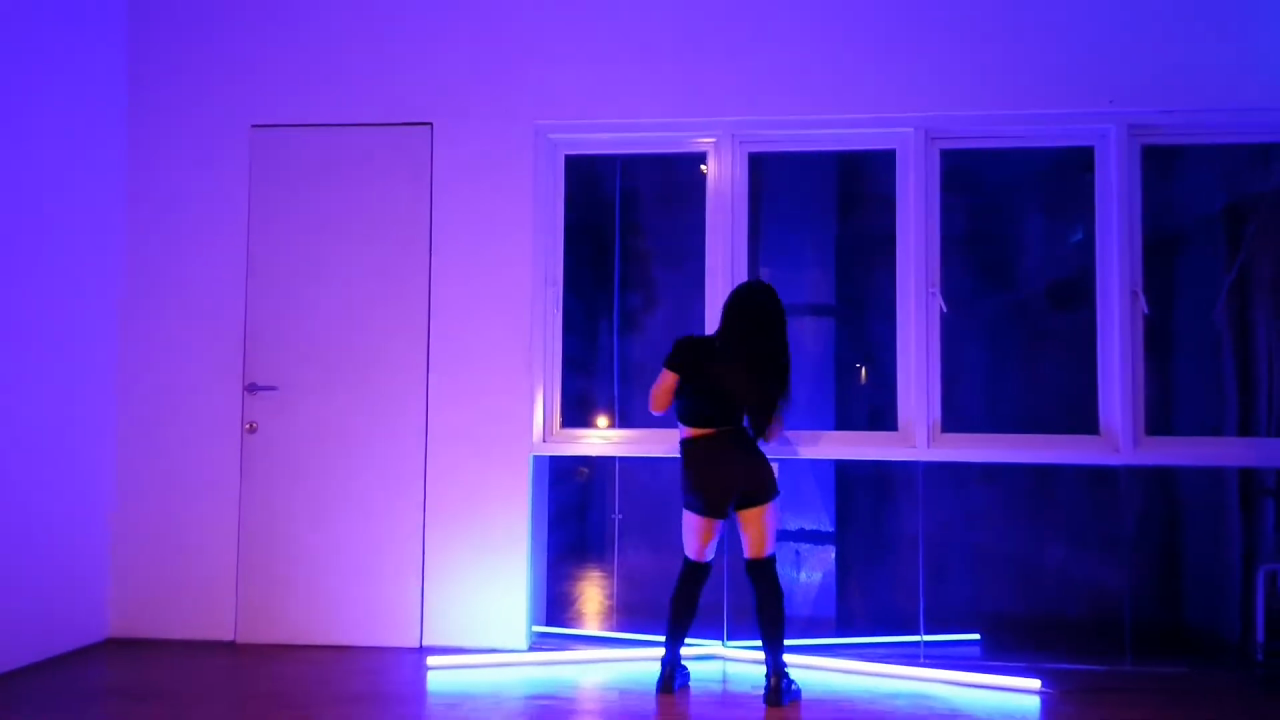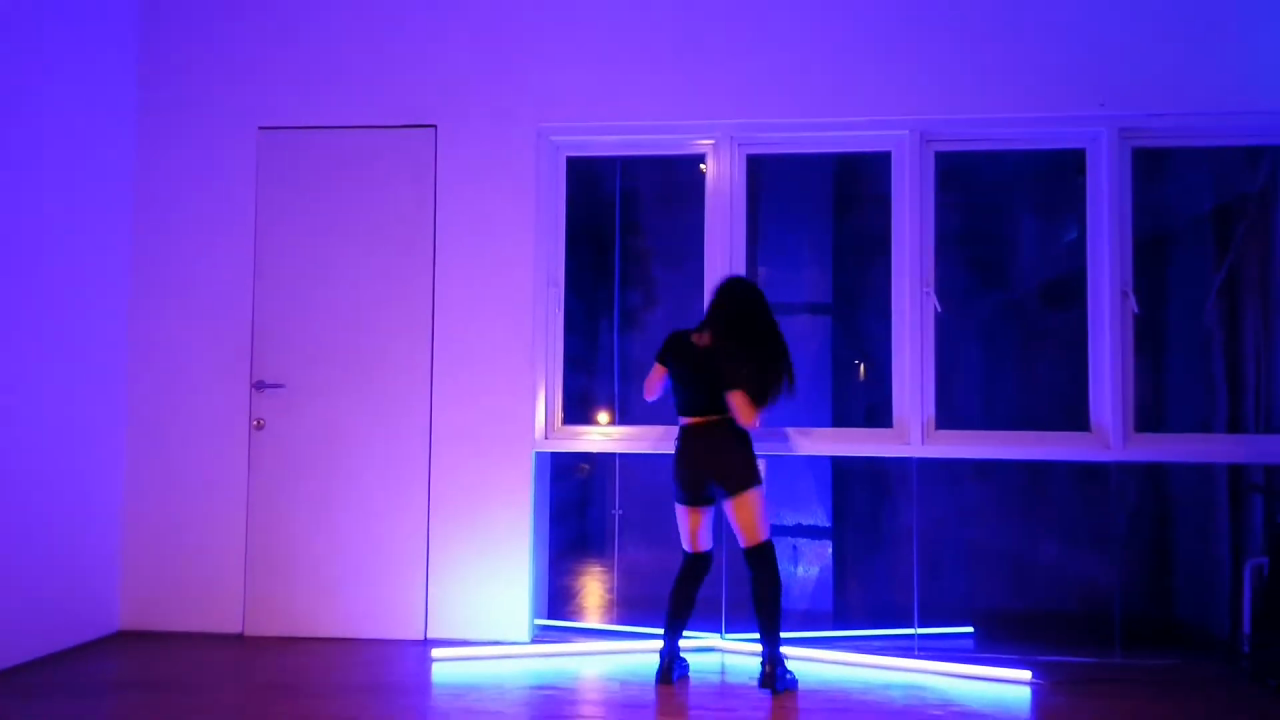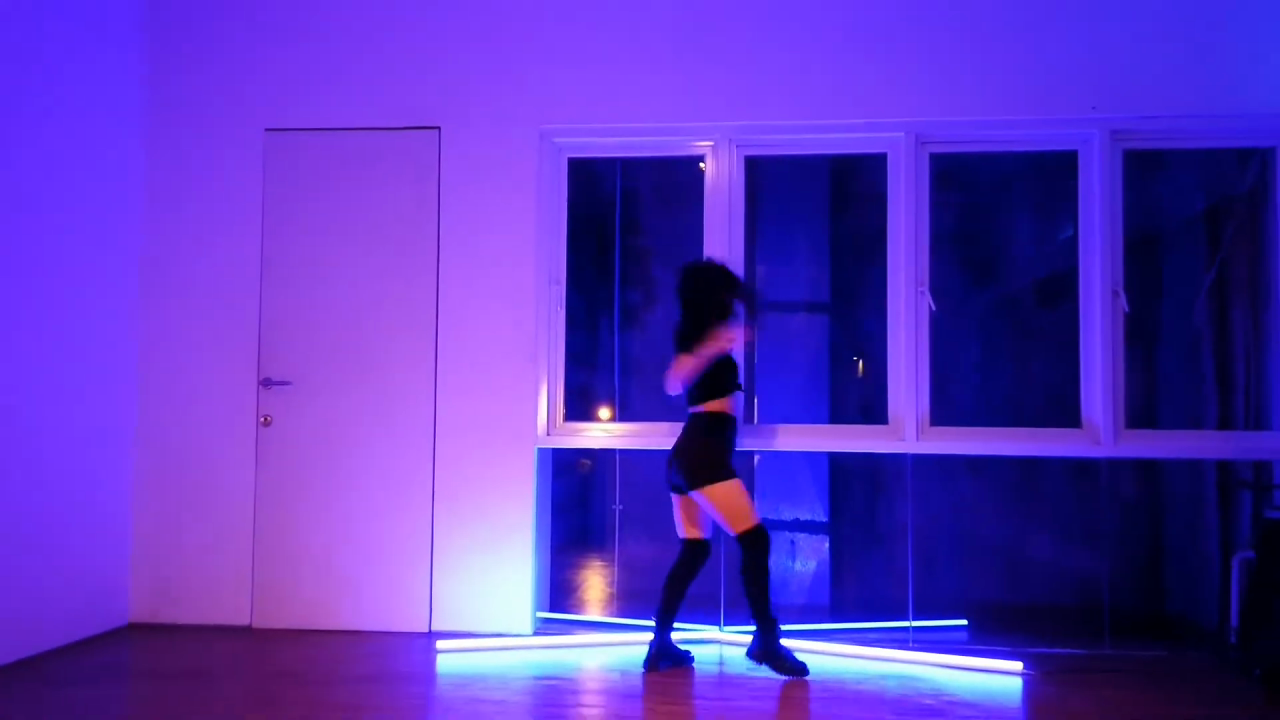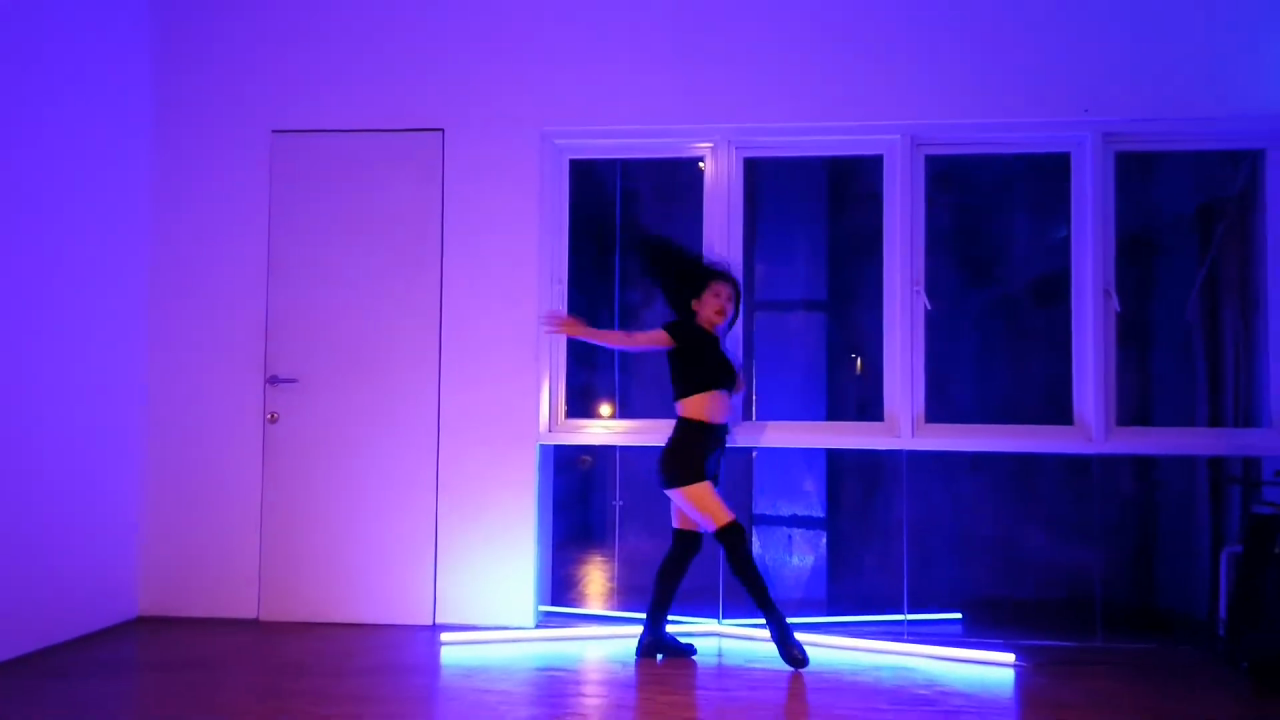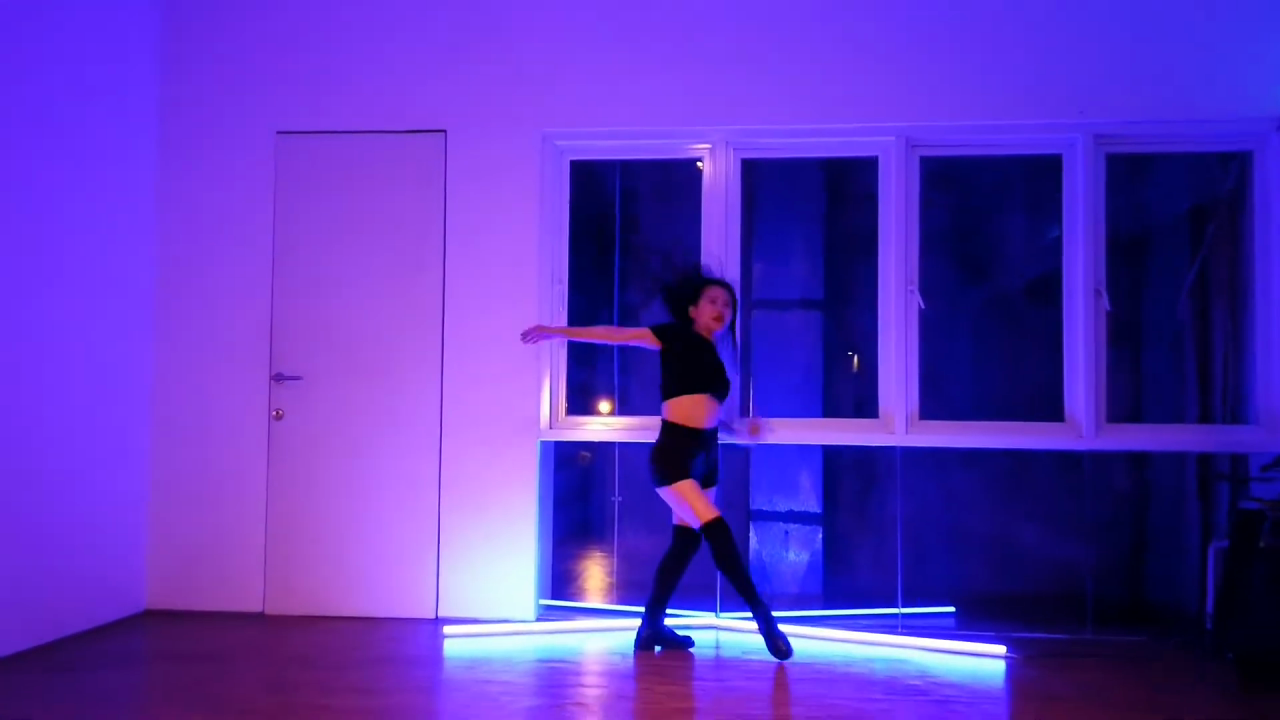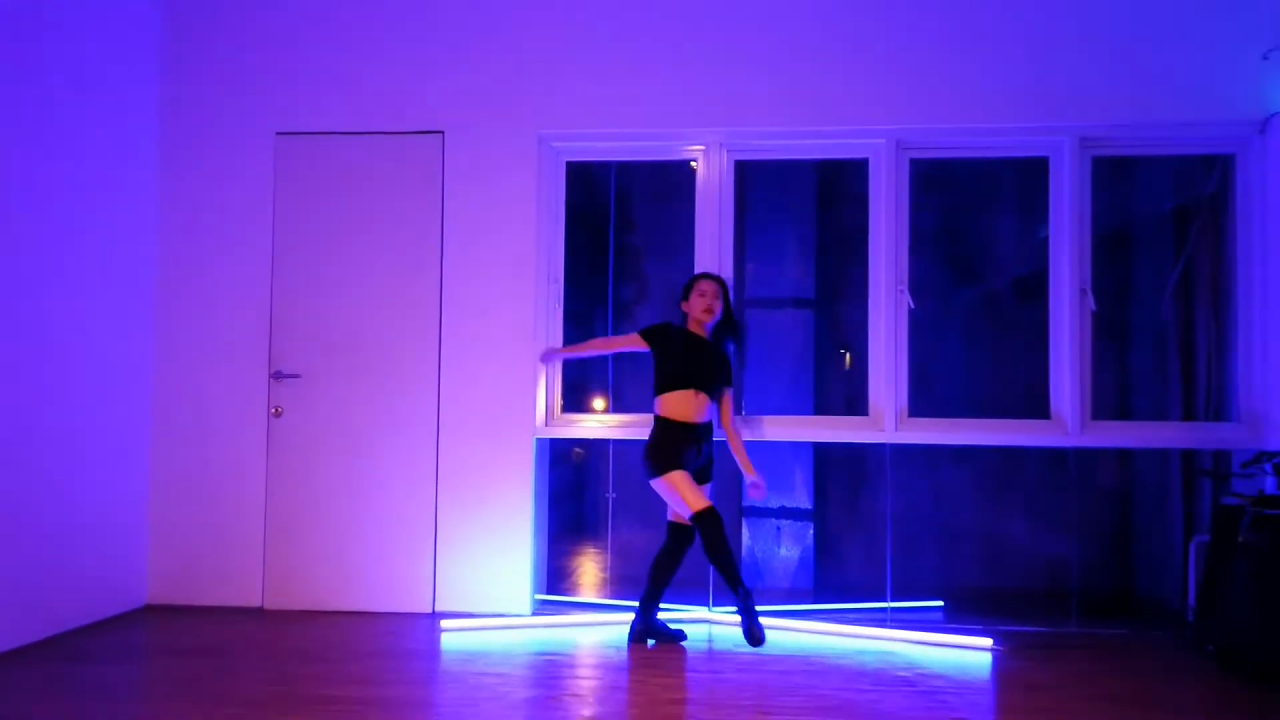
dt=0.1s
person 1, frame 1
left shoulder: (689, 349)
right shoulder: (763, 368)
left elbow: (657, 405)
right elbow: (770, 429)
left wrist: (669, 369)
left hip: (704, 473)
right hip: (750, 468)
left knee: (694, 572)
right knee: (763, 572)
left ankle: (671, 667)
right ankle: (776, 676)
person 1, frame 2
left shoulder: (679, 343)
right shoulder: (737, 363)
left elbow: (651, 393)
right elbow: (750, 421)
left hip: (690, 463)
right hip: (726, 459)
left knee: (696, 561)
right knee: (761, 557)
left ankle: (669, 655)
right ankle: (772, 664)
person 1, frame 3
left shoulder: (697, 333)
right shoulder: (701, 336)
left elbow: (675, 385)
right elbow: (674, 381)
right wrist: (711, 348)
left hip: (688, 455)
right hip: (707, 453)
left knee: (693, 551)
right knee: (753, 540)
left ankle: (661, 645)
right ankle: (766, 640)
person 1, frame 4
left shoulder: (711, 347)
right shoulder: (686, 336)
right elbow: (627, 339)
right wrist: (578, 330)
left hip: (707, 454)
right hip: (686, 454)
left knee: (687, 544)
right knee: (733, 536)
left ankle: (654, 633)
right ankle: (777, 624)
person 1, frame 5
left shoulder: (713, 359)
right shoulder: (677, 338)
right elbow: (617, 335)
left wrist: (738, 426)
left hip: (704, 458)
right hip: (674, 455)
left knee: (687, 541)
right knee: (718, 531)
left ankle: (652, 627)
person 1, frame 6
left shoulder: (720, 358)
right shoulder: (667, 336)
left elbow: (727, 419)
right elbow: (612, 344)
left wrist: (747, 469)
right wrist: (564, 352)
left hip: (700, 451)
right hip: (665, 447)
left knee: (681, 535)
right knee: (708, 520)
